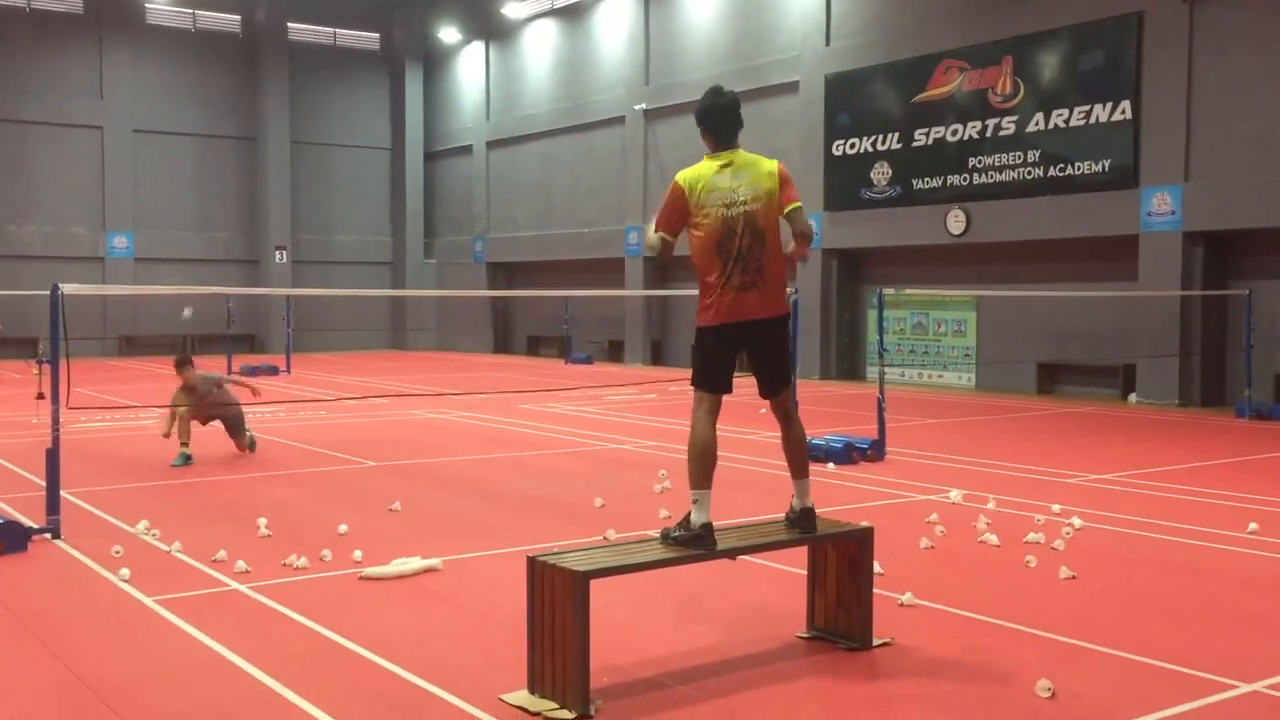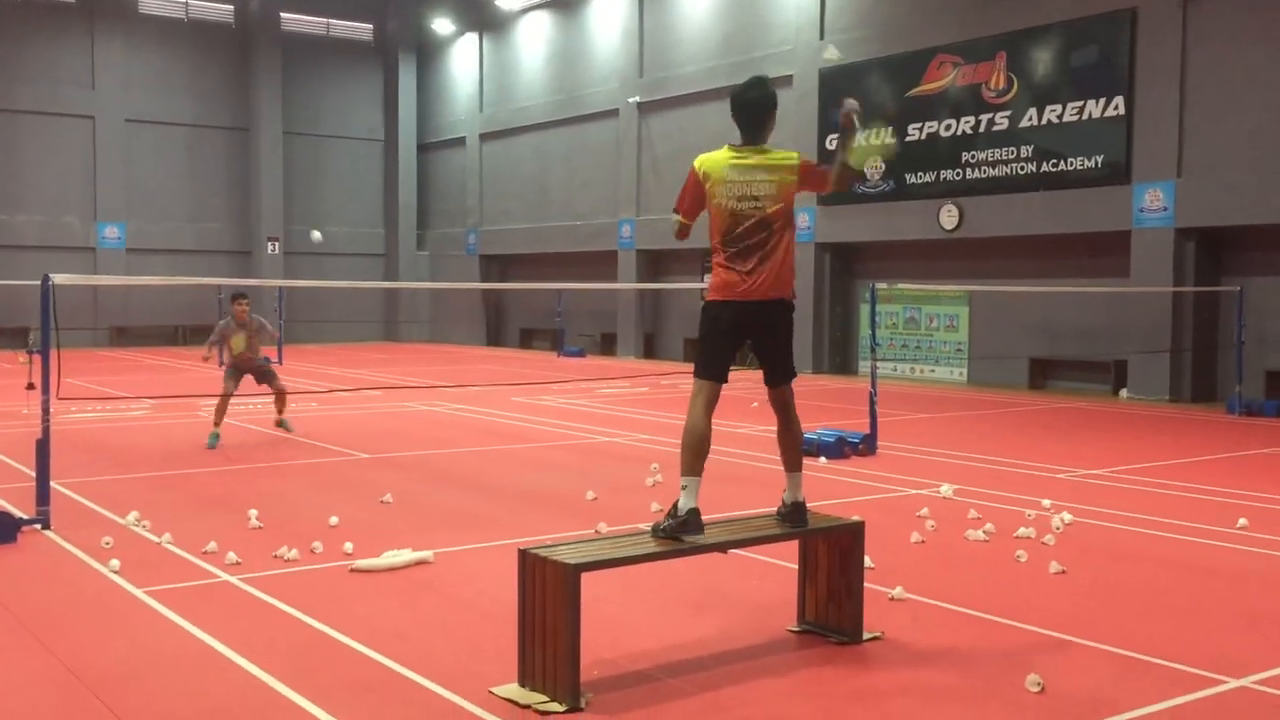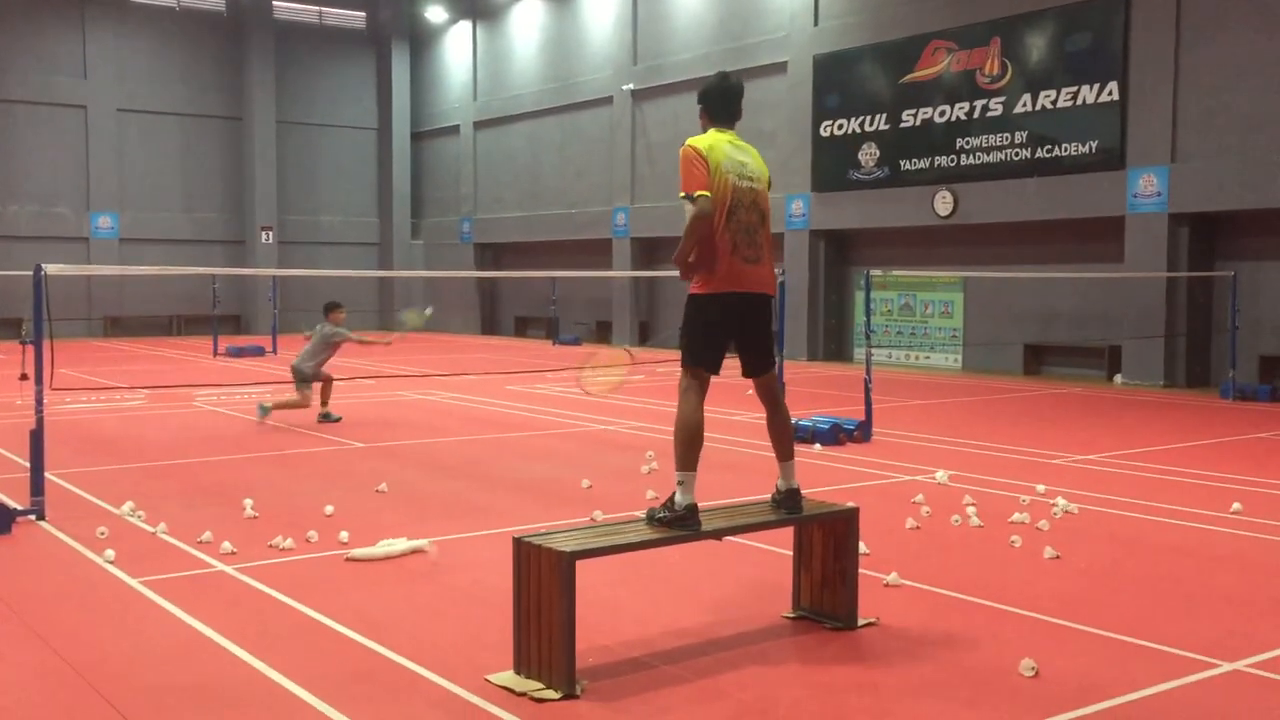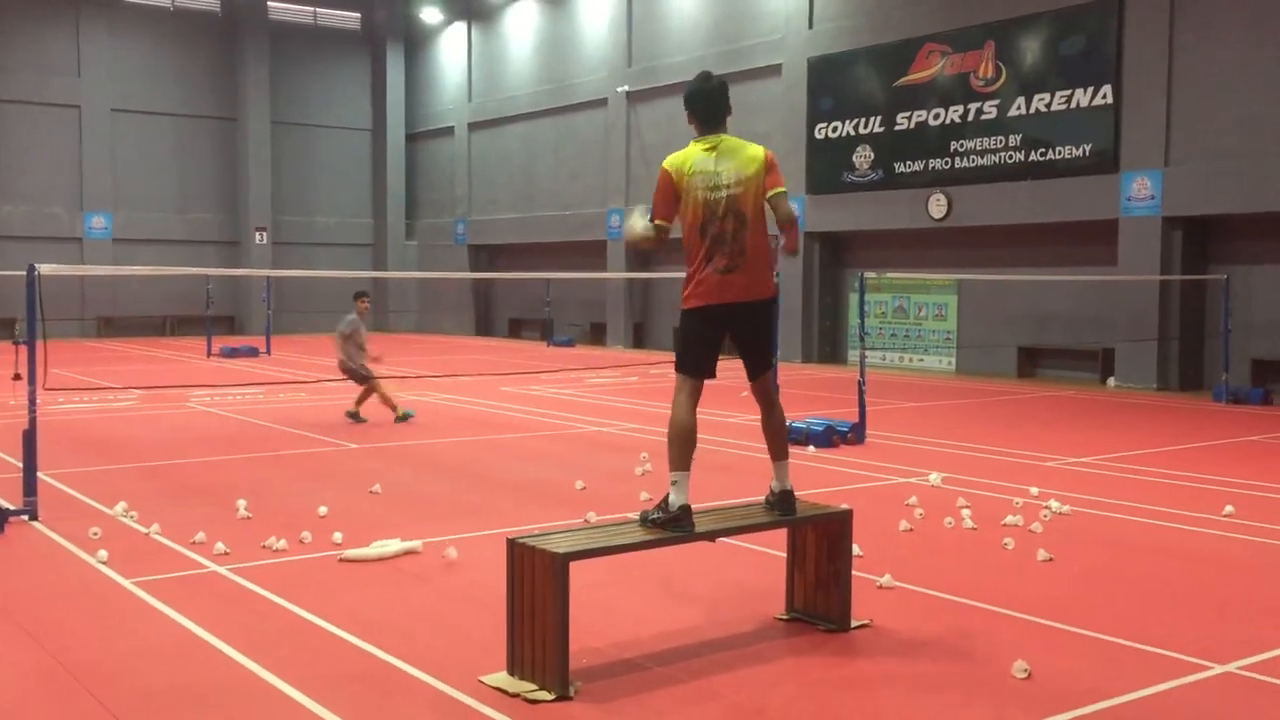
dt=0.5s
person 1, frame 1
left shoulder: (688, 180)
right shoulder: (773, 171)
left elbow: (659, 246)
right elbow: (804, 232)
left wrist: (653, 235)
right wrist: (795, 254)
left hip: (718, 315)
right hip: (770, 312)
left knee: (705, 410)
right knee: (785, 408)
left ankle: (699, 520)
right ankle: (803, 507)
person 1, frame 2
left shoulder: (706, 167)
right shoulder: (792, 165)
left elbow: (681, 230)
right elbow: (840, 181)
right wrist: (847, 131)
left hip: (724, 299)
right hip: (775, 300)
left knee: (703, 398)
right knee: (783, 402)
left ankle: (686, 508)
right ankle: (794, 502)
person 1, frame 3
left shoulder: (697, 147)
right shoulder: (756, 159)
left elbow: (702, 210)
left wrist: (686, 256)
left hip: (717, 287)
right hip: (759, 288)
left knee: (693, 387)
right knee: (770, 389)
left ankle: (684, 500)
right ankle: (789, 489)
person 1, frame 4
left shoulder: (675, 166)
right shoulder: (758, 156)
left elbow: (659, 234)
right elbow: (786, 216)
left wrist: (637, 232)
right wrist: (792, 240)
left hip: (703, 297)
right hip: (754, 295)
left knee: (686, 396)
right knee: (766, 392)
left ankle: (677, 503)
right ankle: (782, 490)
